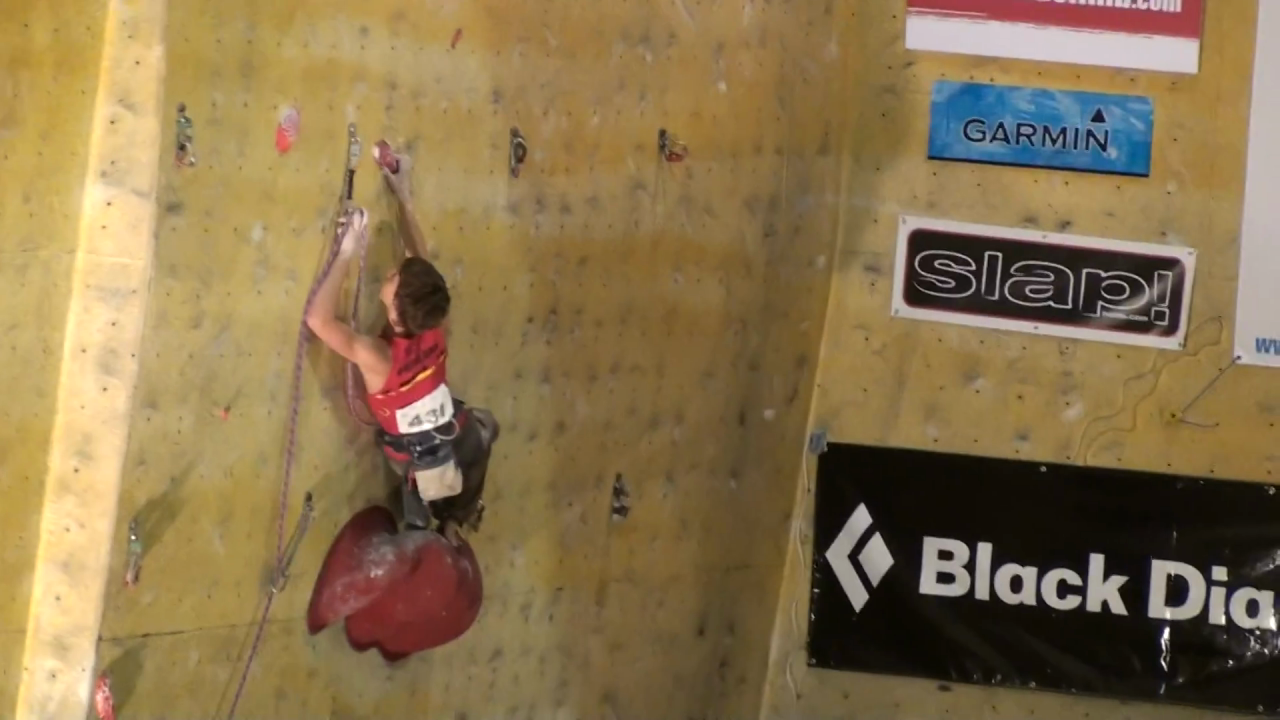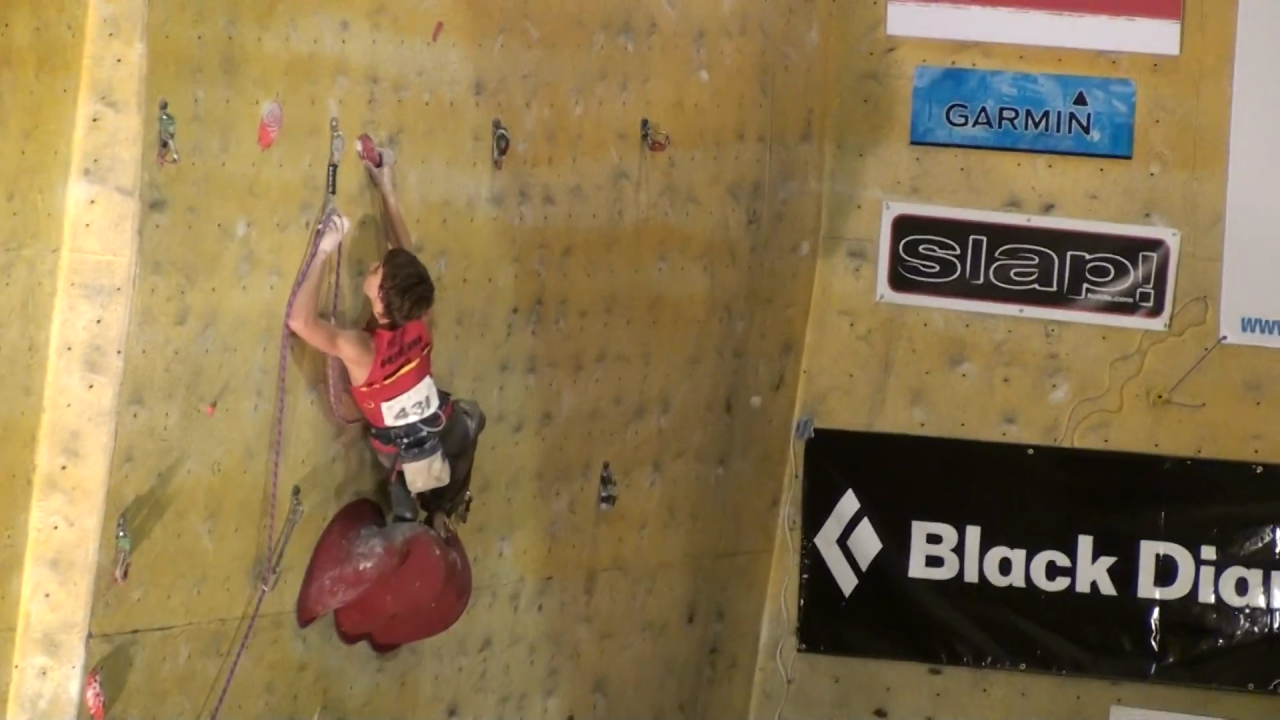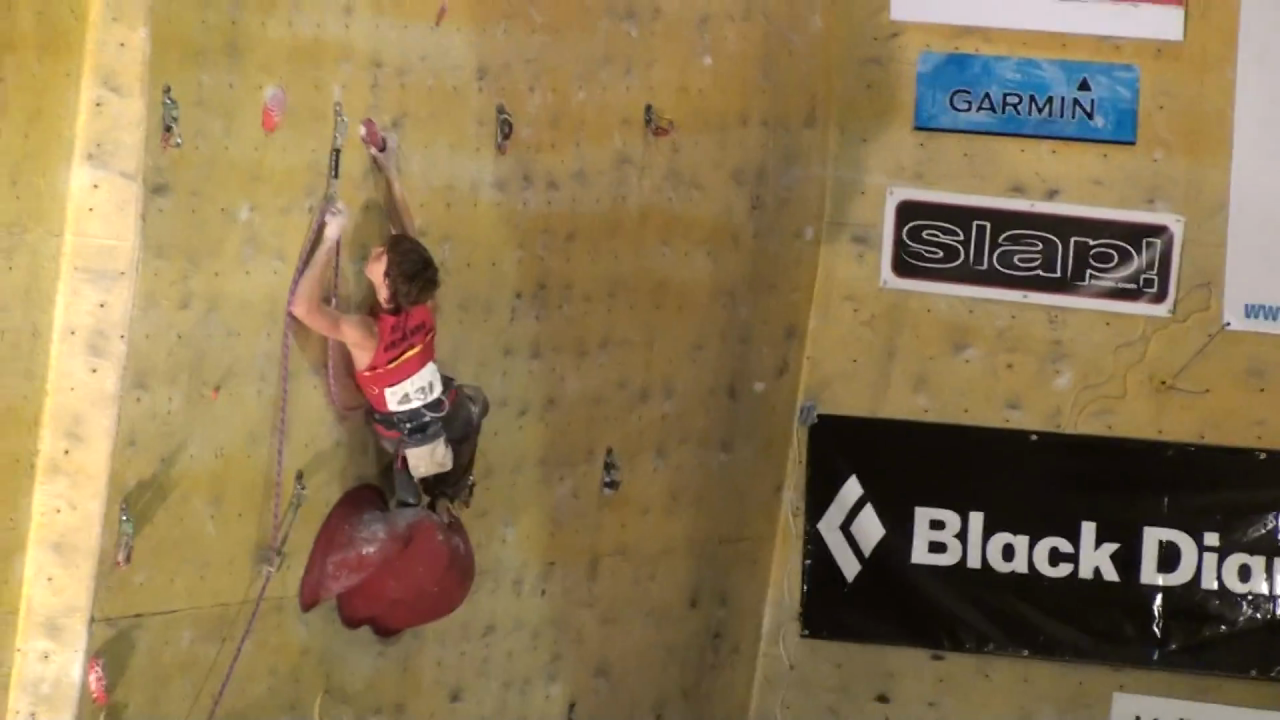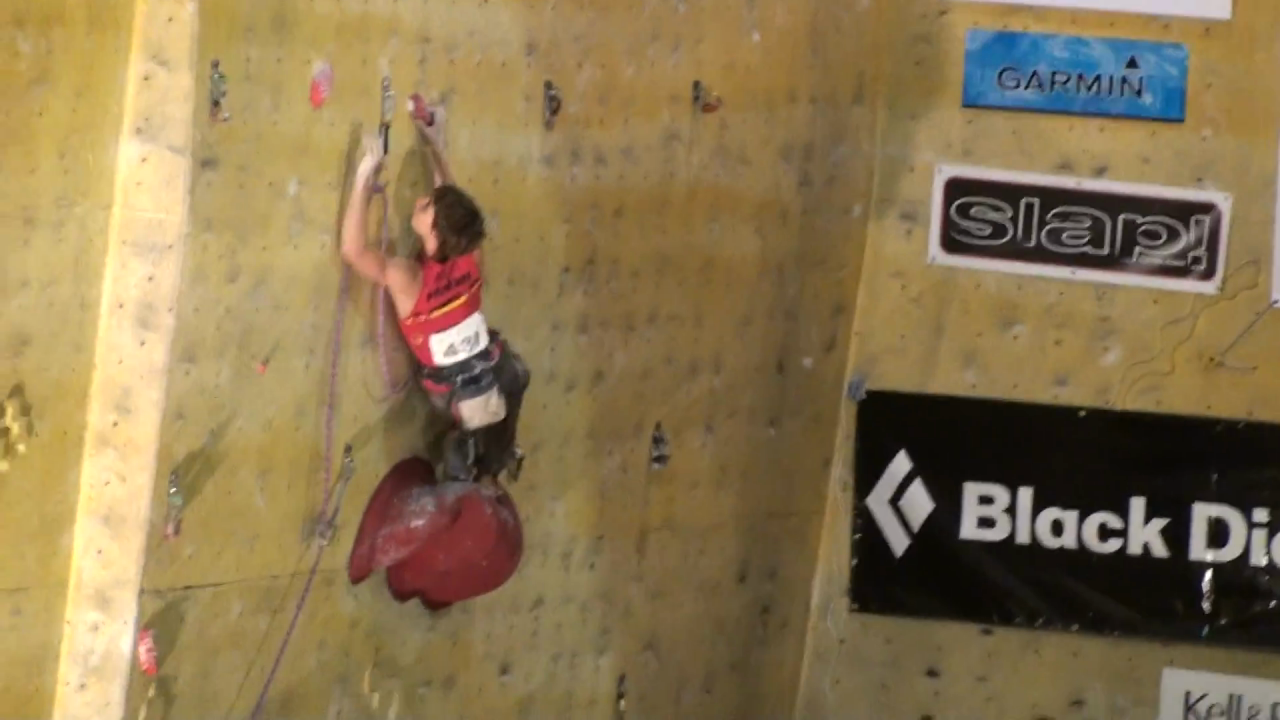
dt=0.7s
person 1, frame 1
left shoulder: (377, 357)
right shoulder: (435, 329)
left elbow: (318, 319)
right elbow: (420, 261)
left wrist: (347, 252)
right wrist: (403, 195)
left hip: (421, 466)
right hip: (459, 443)
right knee: (484, 422)
right ankle: (455, 517)
person 1, frame 2
left shoulder: (361, 349)
right shoulder: (420, 321)
left elbow: (299, 321)
right elbow: (404, 252)
left wrist: (324, 251)
right wrist: (386, 187)
left hip: (407, 457)
right hip: (447, 436)
right knee: (470, 414)
right ankle: (444, 509)
person 1, frame 3
left shoulder: (364, 334)
right shoulder: (423, 306)
left elbow: (302, 307)
right elbow: (408, 239)
left wrist: (328, 241)
right wrist: (390, 173)
left hip: (409, 442)
right hip: (450, 420)
right knee: (475, 401)
right ankle: (448, 492)
person 1, frame 4
left shoulder: (407, 279)
right shoulder: (469, 256)
left elbow: (352, 249)
right elbow: (454, 201)
left wrist: (365, 174)
right wrist: (435, 146)
left hip: (459, 395)
right hip: (499, 375)
right ankle: (494, 467)
